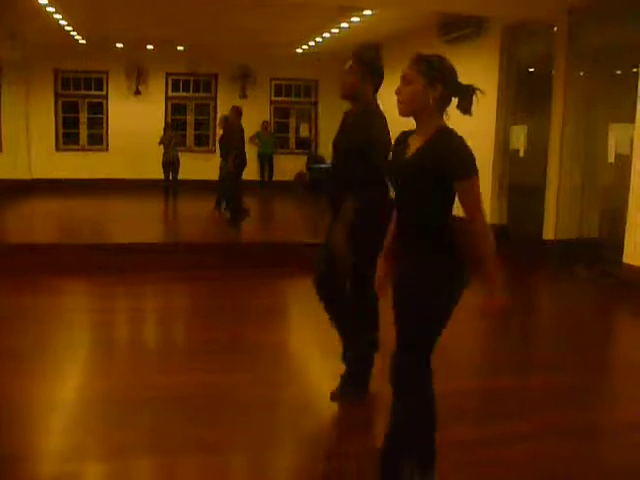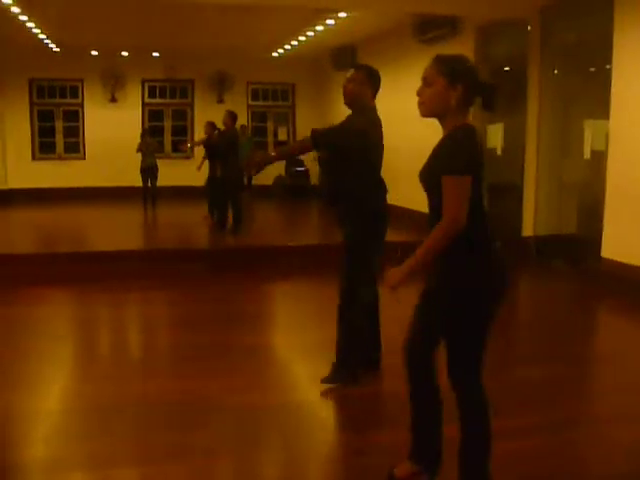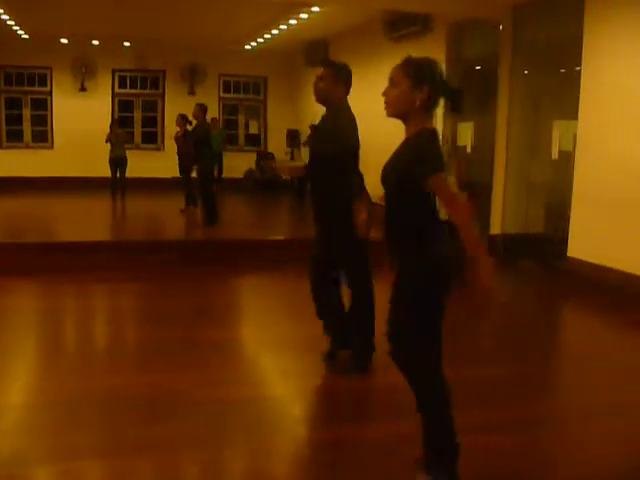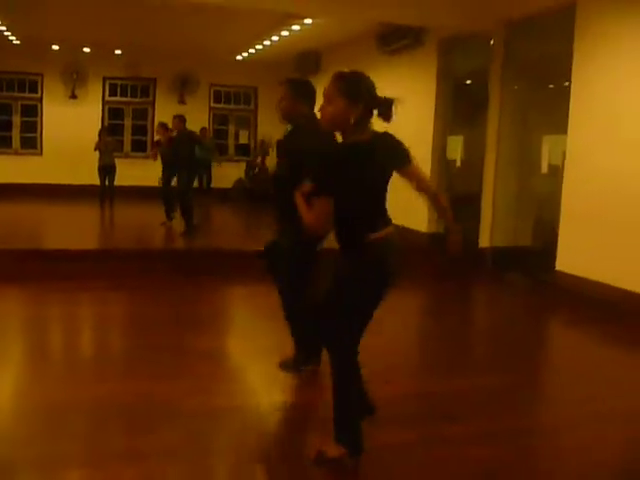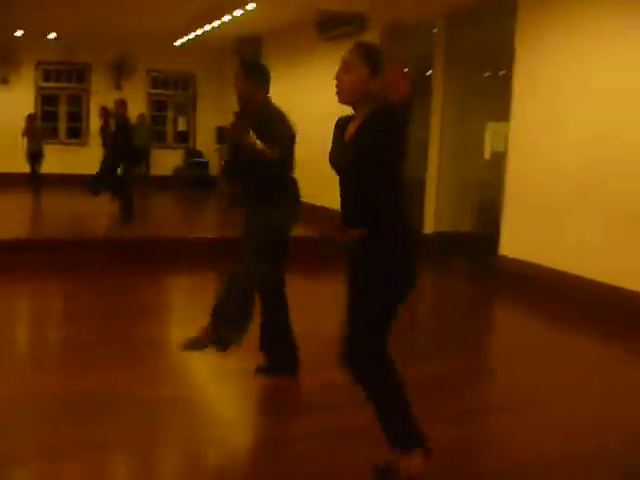
dt=0.7s
person 1, frame 1
left shoulder: (451, 148)
right shoulder: (403, 142)
left elbow: (477, 221)
left wrist: (493, 284)
right wrist: (385, 260)
left hip: (439, 268)
right hip: (409, 265)
left knee: (407, 368)
right knee: (412, 366)
person 1, frame 2
left shoulder: (460, 144)
right shoulder: (453, 141)
left elbow: (453, 221)
left wrist: (407, 268)
right wrist: (422, 267)
left hip: (473, 274)
right hip: (452, 269)
left knee: (463, 374)
right knee: (418, 352)
person 1, frame 3
left shoulder: (423, 145)
right shoulder: (414, 140)
left elbow: (457, 206)
left wrist: (482, 266)
left hip: (422, 268)
right hip: (413, 264)
left knee: (421, 360)
right knee: (410, 354)
person 1, frame 4
left shoulder: (337, 160)
right shoulder: (387, 144)
left elbow: (317, 227)
right elbow: (425, 186)
left wrist: (299, 196)
right wrist: (451, 223)
left hip: (364, 260)
right hip: (374, 253)
left knee: (341, 346)
right knee: (326, 323)
left ankle: (347, 440)
right ankle: (360, 403)
person 1, frame 5
left shoulder: (387, 119)
right shoulder: (343, 127)
left hip: (390, 250)
right hip: (362, 251)
left knee: (359, 351)
right knee: (367, 351)
right ankle: (403, 444)
person 2, frame 1
left shoulder: (371, 123)
right shoulder: (354, 117)
left elbow: (361, 182)
left wrist: (342, 229)
left hip: (364, 221)
right hip: (347, 218)
left knee: (361, 293)
right knee: (326, 282)
left ankle: (357, 376)
right ankle: (358, 343)
person 2, frame 2
left shoulder: (363, 124)
right shoulder: (361, 122)
left elbow: (317, 140)
right elbow: (332, 151)
left wrist: (272, 156)
left hip: (365, 214)
right hip: (360, 212)
left knee: (354, 287)
right knee: (362, 285)
left ankle: (348, 364)
right ankle: (367, 356)
person 2, frame 3
left shoulder: (339, 119)
right shoulder: (334, 118)
left elbow: (325, 162)
left hip: (341, 212)
right hip: (335, 211)
left knee: (340, 278)
right knee: (329, 277)
left ankle: (359, 353)
right ankle: (343, 341)
person 2, frame 4
left shoulder: (303, 136)
right shoulder: (310, 134)
left elbow: (282, 180)
left hip: (302, 225)
right hip: (295, 222)
left knee: (292, 286)
left ankle: (307, 351)
person 2, frame 5
left shoulder: (273, 120)
right shoulder: (246, 121)
left elbow: (282, 164)
right elbow: (233, 170)
left wrist: (252, 146)
left hip: (275, 206)
right hip: (265, 207)
right knee: (269, 281)
left ankle: (220, 331)
right ankle: (282, 358)
